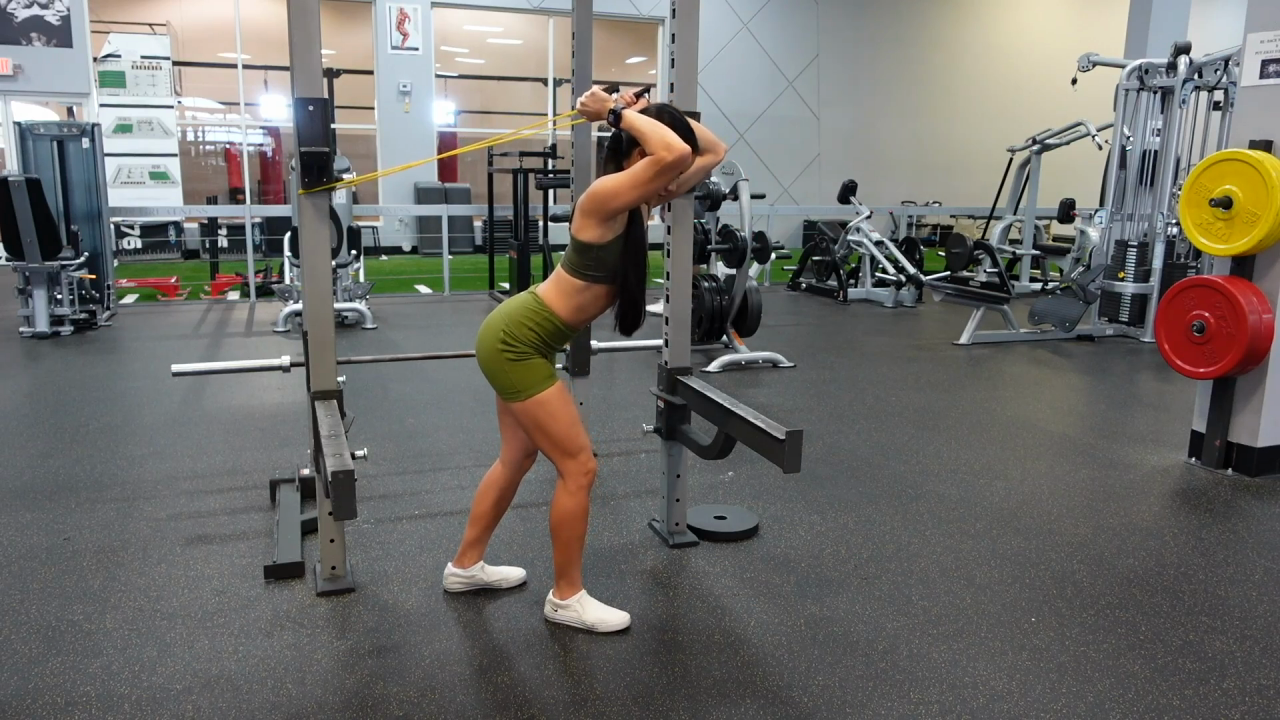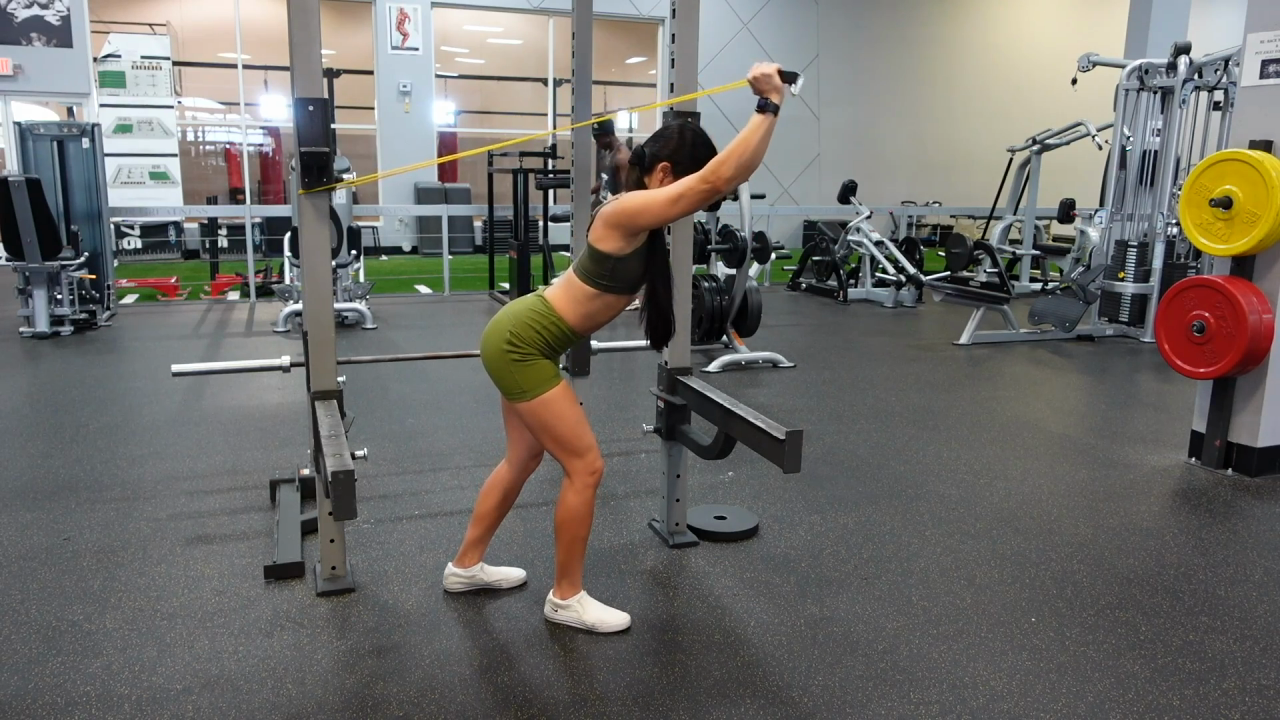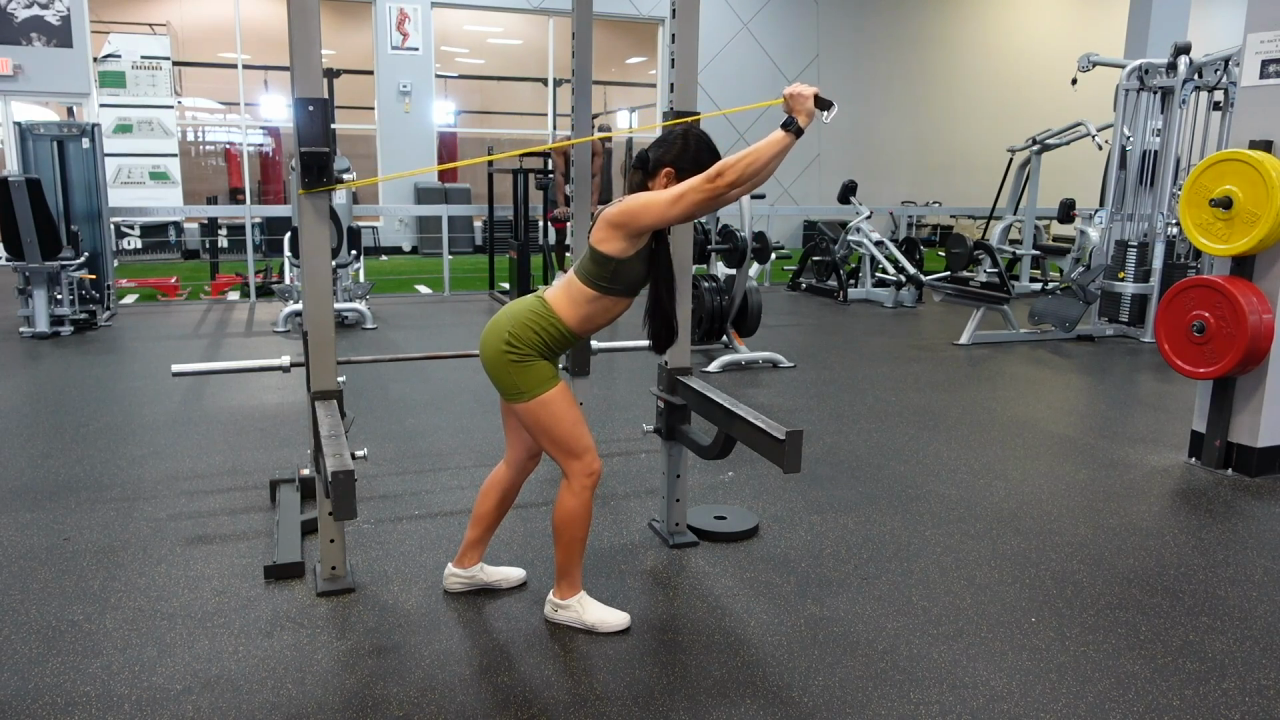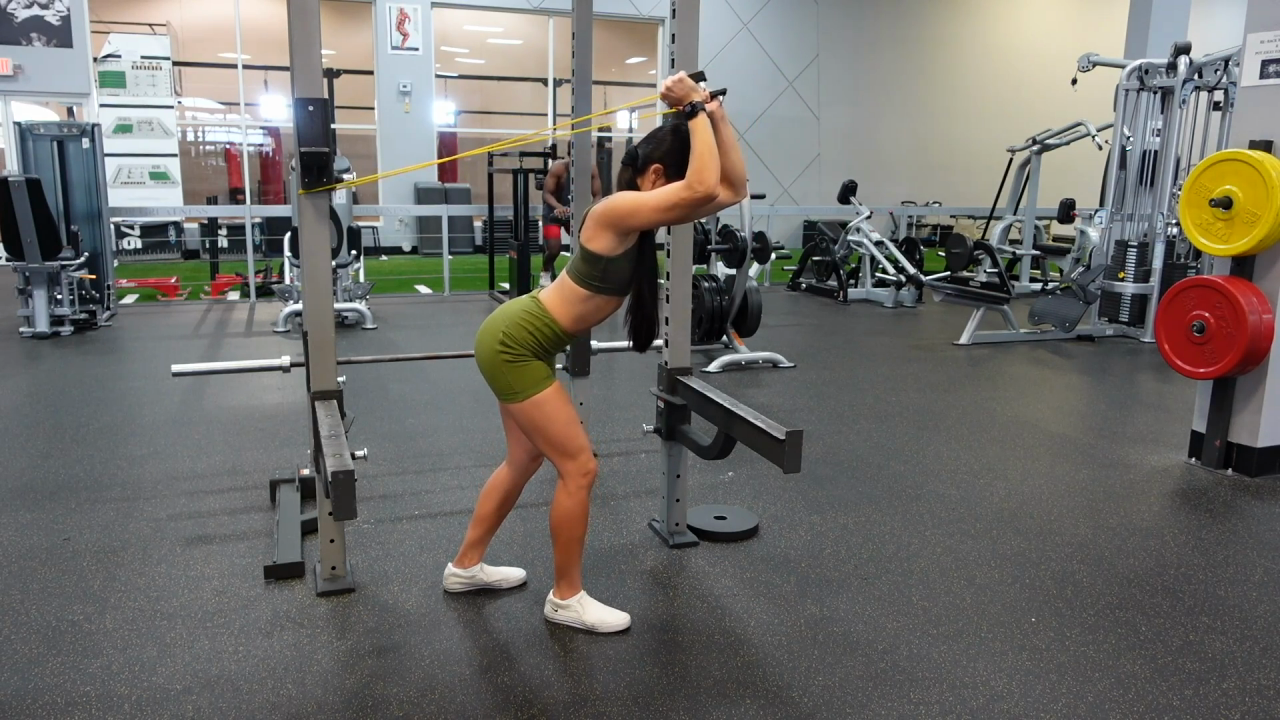
dt=1s
person 1, frame 1
left shoulder: (638, 201)
right shoulder: (605, 197)
left elbow: (712, 151)
right elbow: (676, 153)
left wrist: (635, 110)
right wrist: (620, 112)
left hip: (517, 335)
right hip: (517, 341)
left knee: (517, 458)
right knee: (578, 467)
left ankle: (465, 566)
right ankle: (567, 597)
person 1, frame 2
left shoulder: (648, 208)
right shoulder: (627, 212)
left elbow: (735, 174)
right elbow: (718, 179)
left wrist: (771, 108)
right wrist: (766, 104)
left hip: (522, 336)
right hip: (521, 343)
left knee: (523, 458)
right knee: (585, 466)
left ankle: (465, 566)
right ankle: (567, 597)
person 1, frame 3
left shoulder: (651, 214)
right shoulder: (629, 214)
left elbow: (738, 183)
right elbow: (720, 180)
left wrist: (793, 127)
right wrist: (794, 124)
left hip: (522, 337)
right hip: (520, 343)
left knee: (522, 458)
right knee: (583, 468)
left ankle: (465, 566)
right ankle: (566, 597)
person 1, frame 4
left shoulder: (643, 211)
right shoulder: (618, 210)
left elbow: (731, 189)
right elbow: (704, 189)
left wrist: (715, 115)
right wrist: (695, 110)
left hip: (517, 338)
right hip: (514, 343)
left knee: (524, 460)
right knee: (578, 467)
left ankle: (465, 567)
right ankle: (566, 598)
